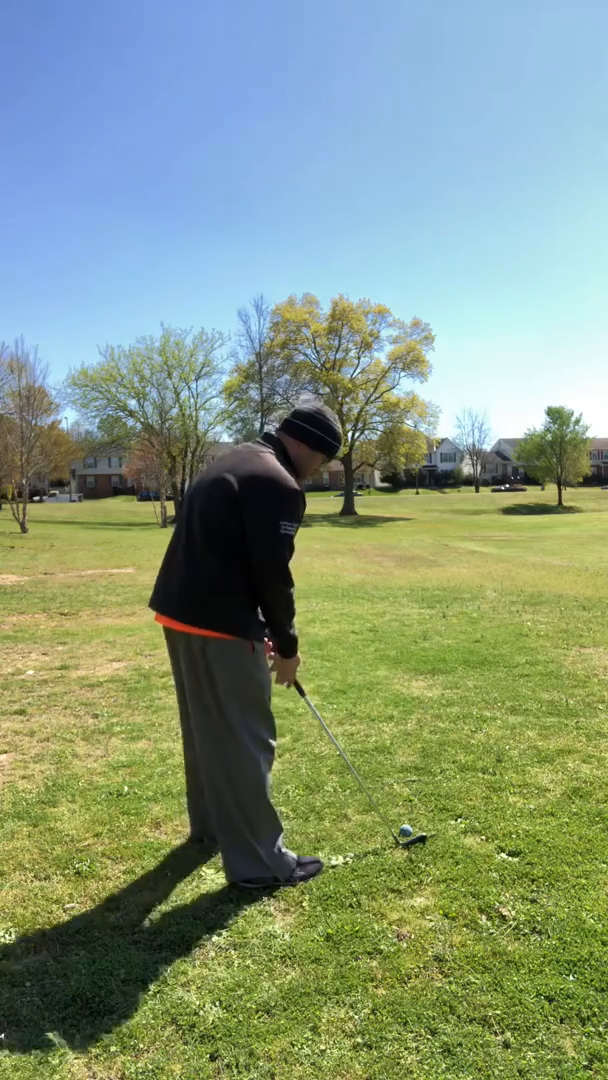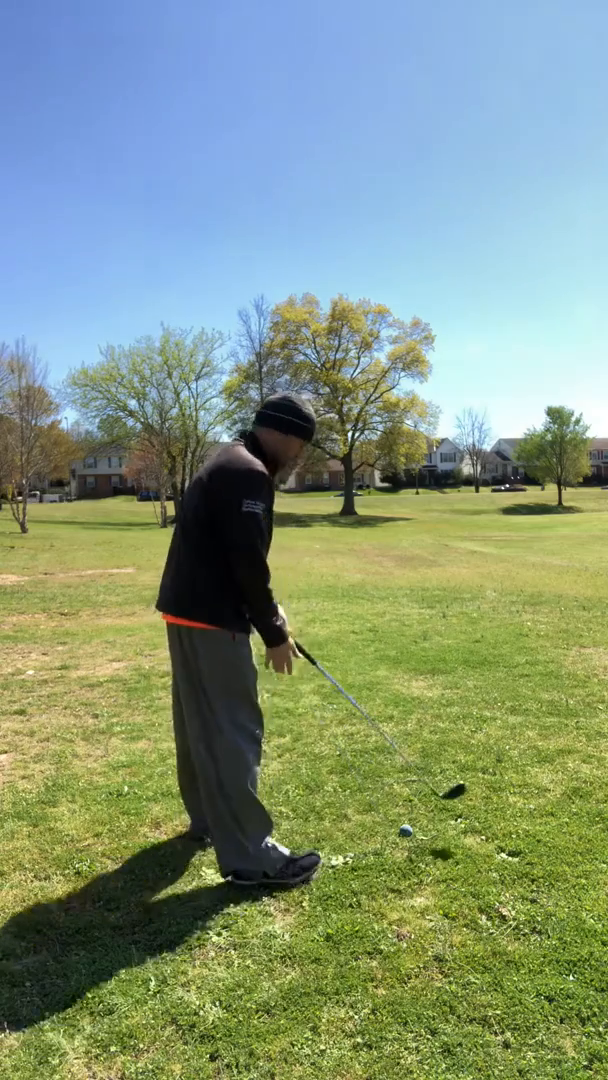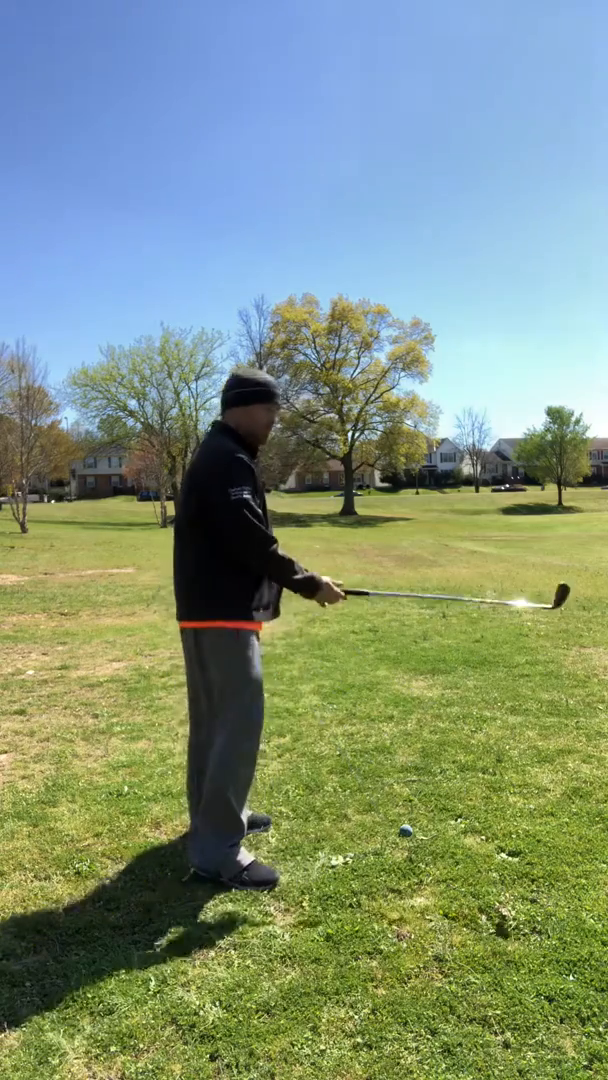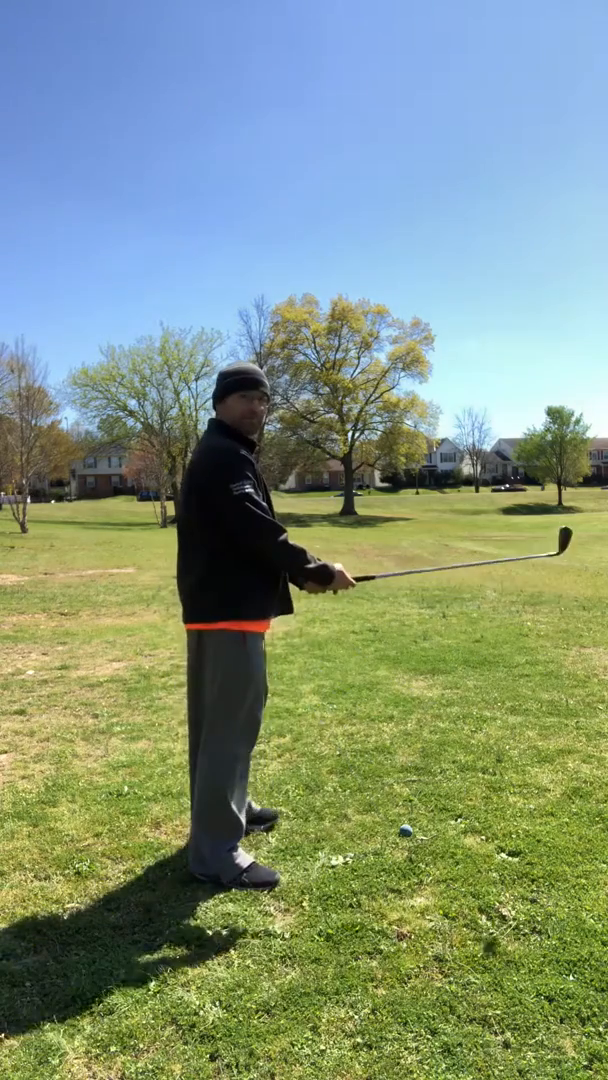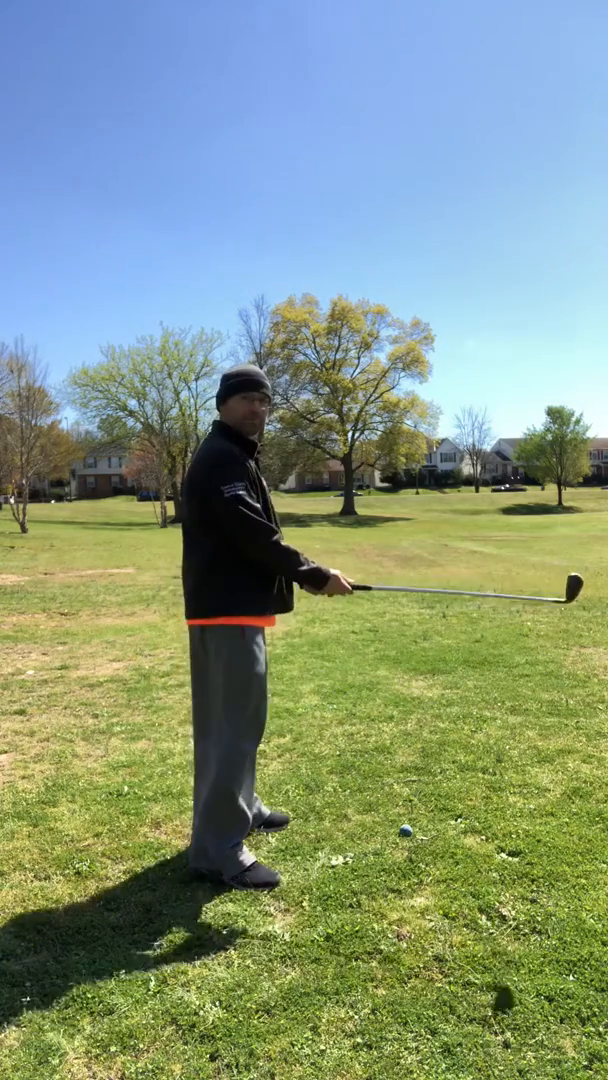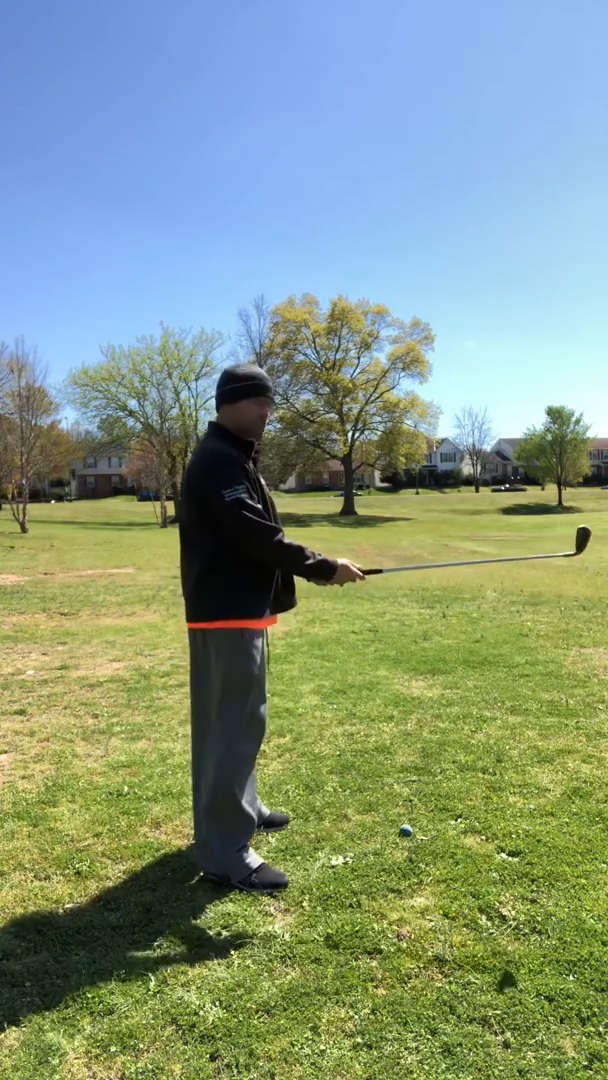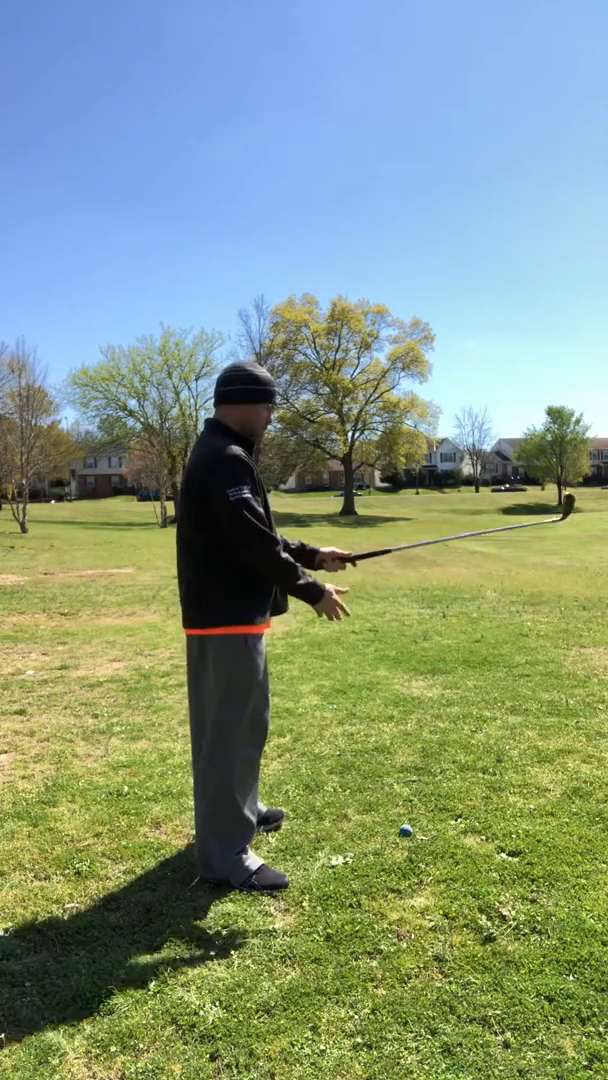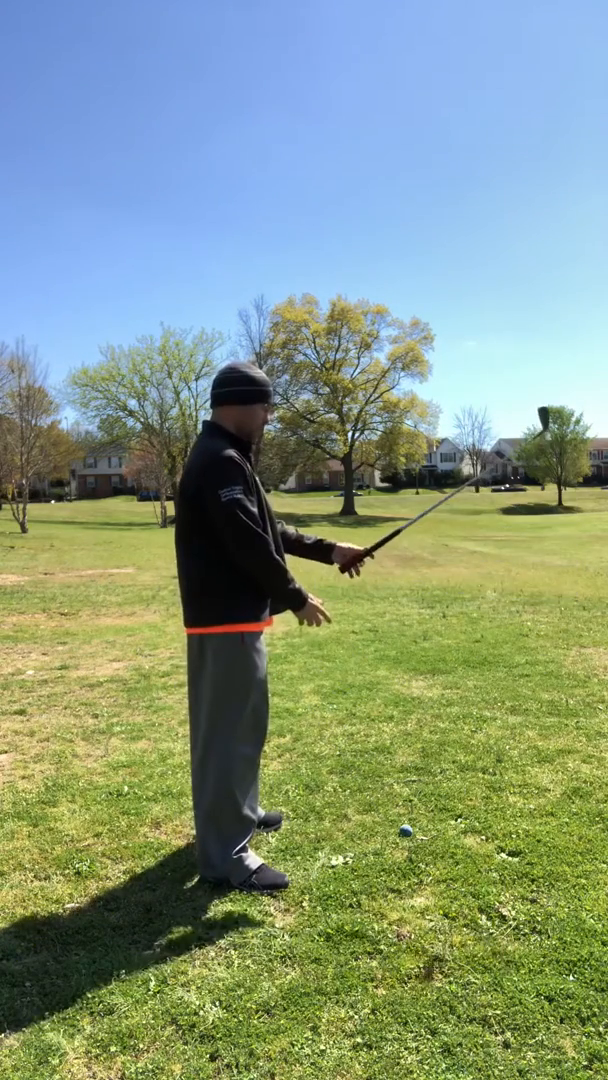
dt=0.3s
person 1, frame 1
left shoulder: (234, 461)
right shoulder: (278, 486)
right elbow: (272, 573)
left wrist: (269, 630)
right wrist: (286, 645)
left hip: (181, 610)
right hip: (219, 621)
left knee: (206, 726)
right knee: (243, 739)
left ankle: (208, 819)
right ankle: (258, 860)
person 1, frame 2
left shoulder: (231, 463)
right shoulder: (249, 473)
right elbow: (246, 559)
left wrist: (270, 611)
right wrist: (274, 633)
left hip: (187, 608)
right hip: (211, 616)
left knee: (201, 721)
right knee: (234, 730)
left ankle: (208, 817)
right ankle: (250, 854)
person 1, frame 3
left shoulder: (223, 458)
right shoulder: (225, 461)
left elbow: (246, 539)
right elbow: (251, 541)
left wrist: (296, 579)
right wrist: (307, 583)
left hip: (215, 607)
right hip: (223, 612)
left knee: (216, 719)
right knee: (237, 725)
left ankle: (214, 813)
right ankle: (217, 851)
person 1, frame 4
left shoulder: (224, 454)
right shoulder: (225, 457)
left elbow: (251, 536)
right elbow: (260, 533)
left wrist: (301, 573)
right wrist: (318, 569)
left hip: (225, 606)
right hip: (228, 611)
left knee: (233, 720)
right knee: (229, 726)
left ankle: (231, 808)
right ankle: (216, 852)
person 1, frame 5
left shoulder: (240, 458)
right shoulder: (220, 458)
left elbow: (257, 537)
right elbow: (253, 536)
left wrist: (305, 573)
right wrist: (315, 574)
left hip: (241, 605)
right hip: (227, 611)
left knee: (239, 718)
right knee: (235, 723)
left ankle: (242, 807)
right ankle: (218, 848)
person 1, frame 6
left shoulder: (237, 458)
right shoulder: (219, 460)
left elbow: (259, 535)
right elbow: (256, 536)
left wrist: (314, 567)
right wrist: (323, 567)
left hip: (238, 608)
right hip: (227, 613)
left knee: (237, 719)
right knee: (235, 724)
left ankle: (241, 807)
right ankle: (225, 851)
person 1, frame 7
left shoulder: (220, 454)
right shoulder: (227, 460)
left elbow: (255, 536)
right elbow: (254, 544)
left wrist: (311, 555)
right wrist: (311, 589)
left hip: (226, 609)
right hip: (229, 615)
left knee: (239, 724)
right knee: (232, 729)
left ankle: (241, 810)
right ankle: (225, 854)
person 1, frame 8
left shoulder: (223, 457)
right shoulder: (221, 462)
left elbow: (267, 531)
right elbow: (249, 546)
left wrist: (328, 550)
right wrist: (297, 598)
left hip: (231, 613)
right hip: (229, 617)
left knee: (239, 724)
right knee: (230, 730)
left ankle: (237, 813)
right ankle: (225, 854)
